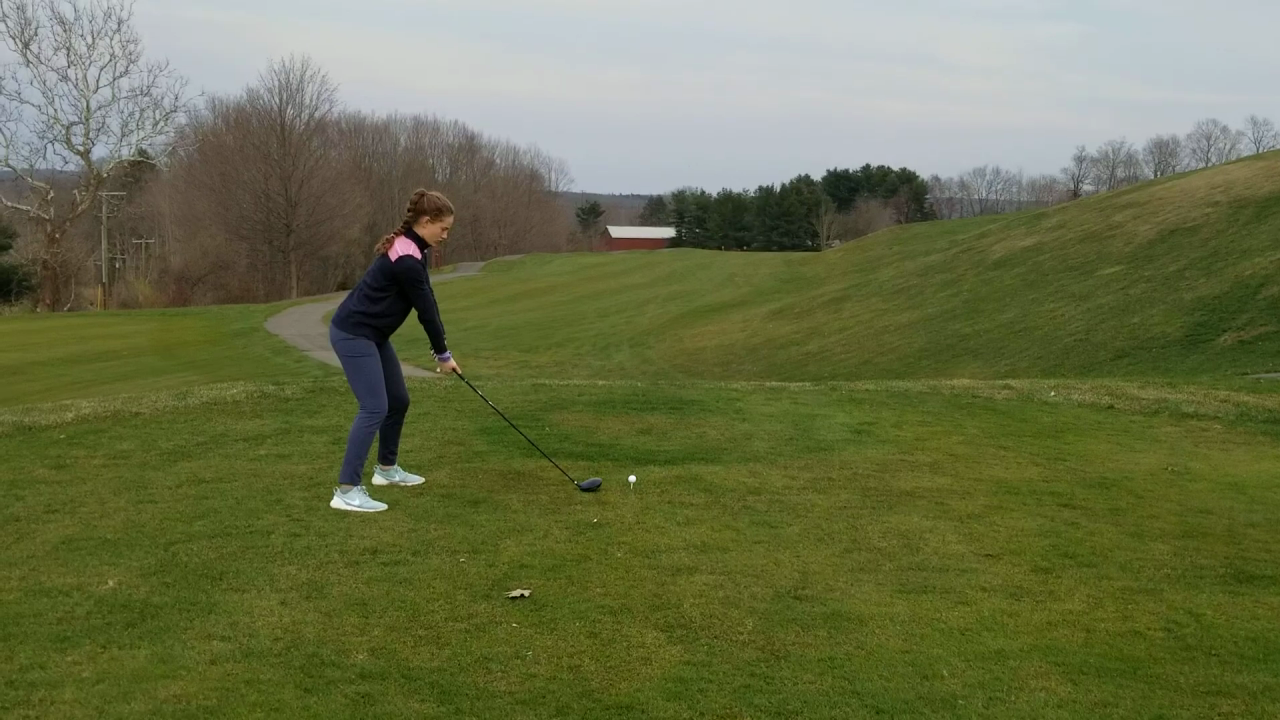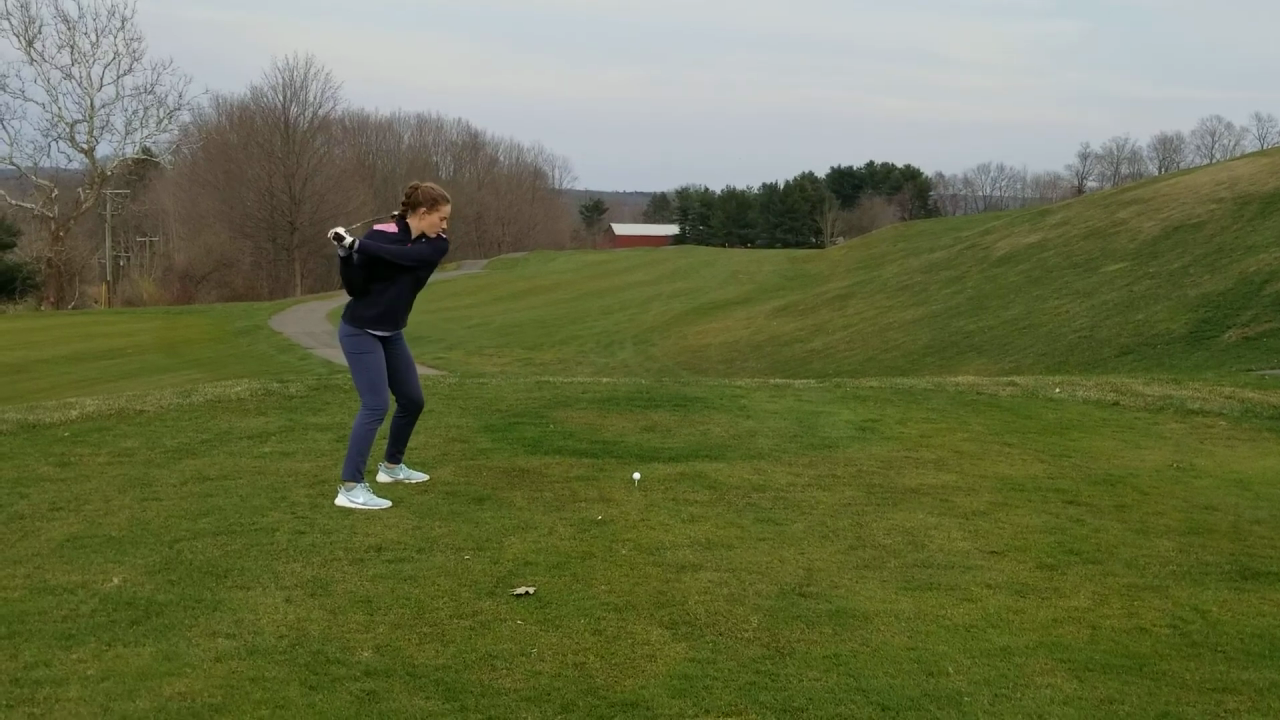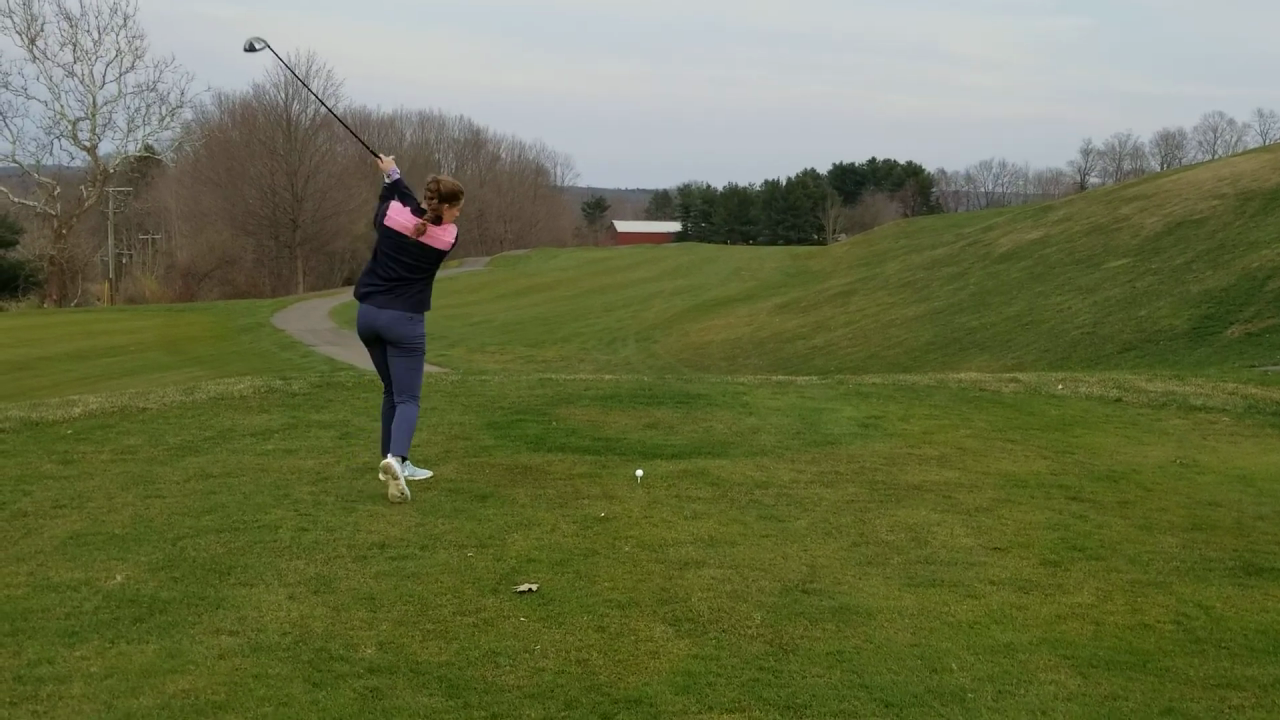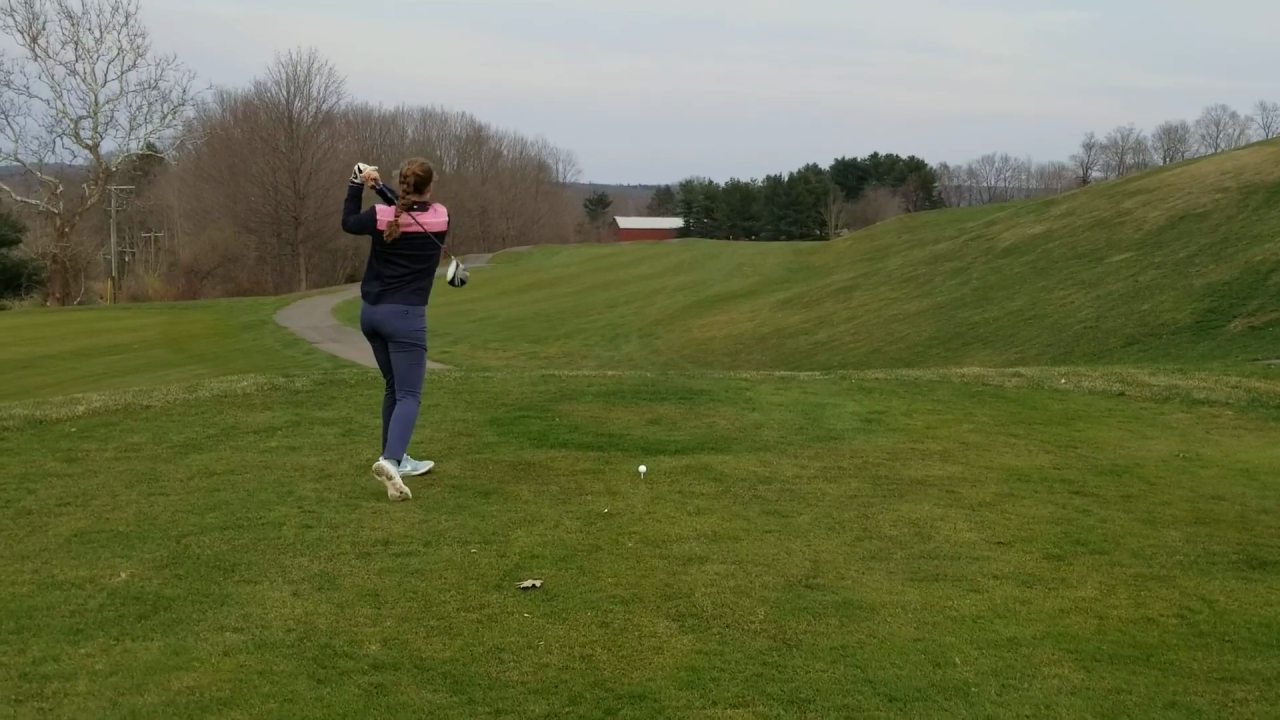
dt=0.7s
person 1, frame 1
left shoulder: (415, 248)
right shoulder: (406, 261)
left elbow: (428, 299)
right elbow: (424, 309)
left wrist: (442, 345)
right wrist: (442, 354)
left hip: (373, 333)
right hip: (353, 334)
left knee: (398, 401)
right knee: (374, 408)
left ankle: (386, 468)
right ankle: (346, 490)
person 1, frame 2
left shoulder: (437, 245)
right shoulder: (378, 235)
left elbow: (401, 256)
right elbow: (354, 288)
left wrist: (354, 245)
right wrist: (345, 250)
left hip: (391, 334)
right hip: (360, 331)
left knee: (412, 401)
right knee: (376, 406)
left ankle: (392, 466)
right ankle: (350, 488)
person 1, frame 3
left shoulder: (393, 213)
right shoulder: (448, 236)
left wrist: (390, 176)
right wrist: (394, 176)
left hip: (368, 313)
right hip: (404, 320)
left knee: (393, 390)
right knee: (408, 398)
left ankle: (395, 460)
right ankle: (395, 458)
person 1, frame 4
left shoulder: (381, 216)
right shoulder: (440, 217)
left elbow: (348, 222)
left wrist: (358, 181)
right wrist: (378, 185)
left hip: (372, 312)
right hip: (406, 315)
left knee: (394, 388)
right knee: (408, 395)
left ankle: (396, 458)
right ankle: (390, 460)
